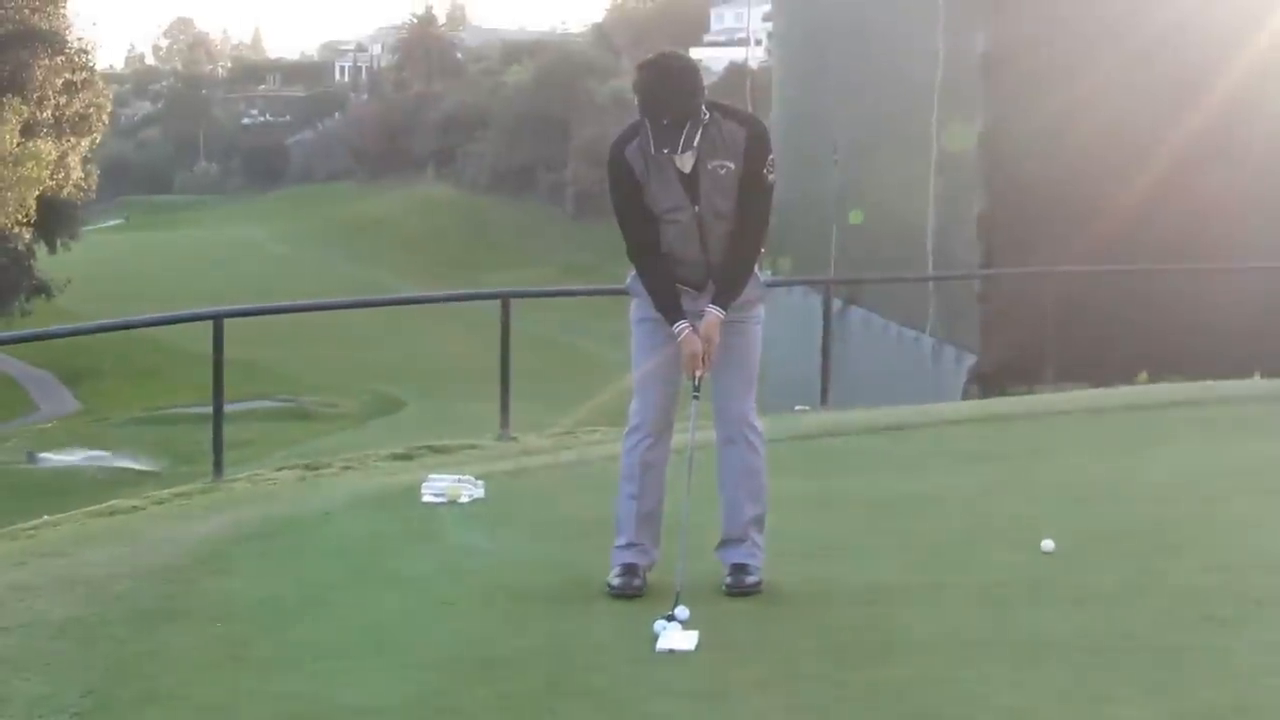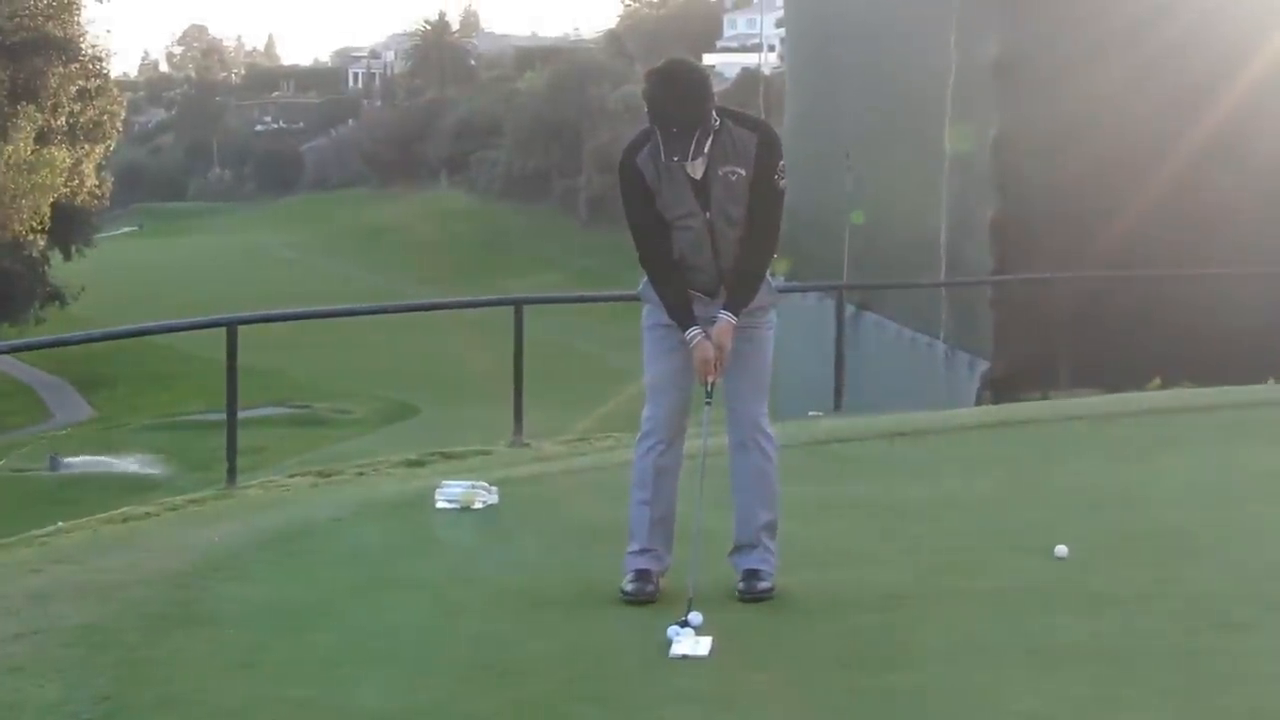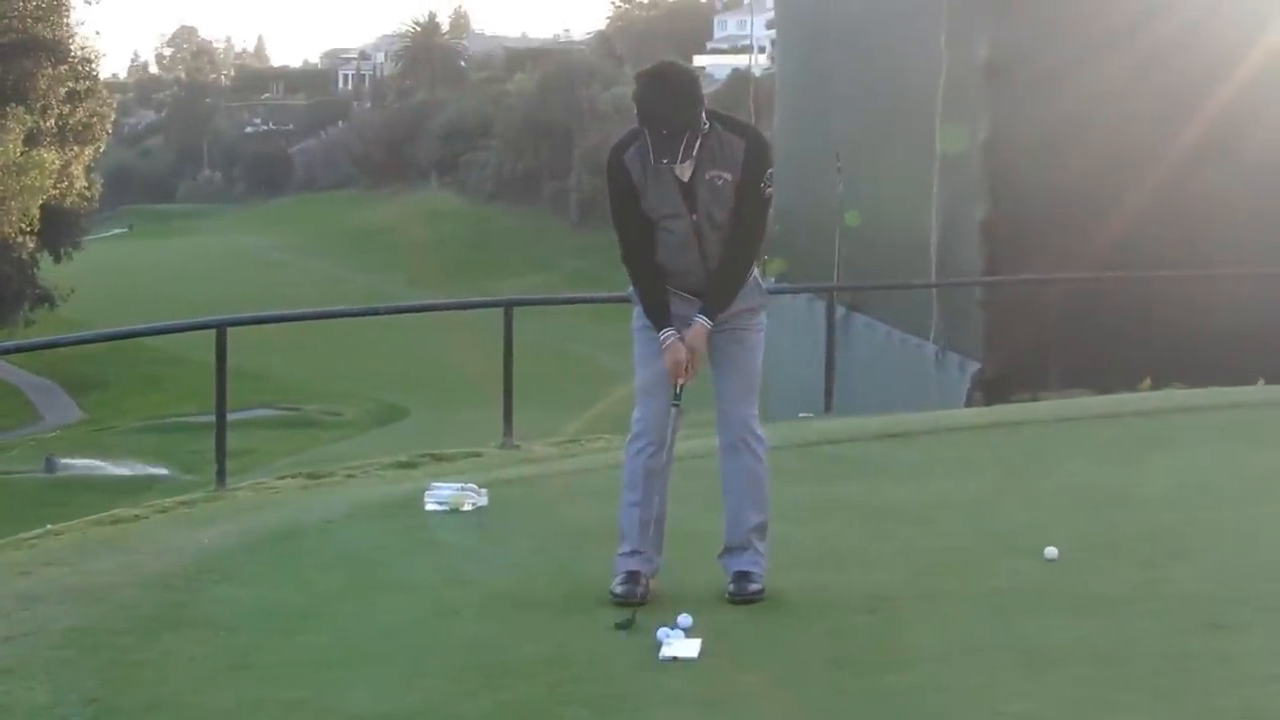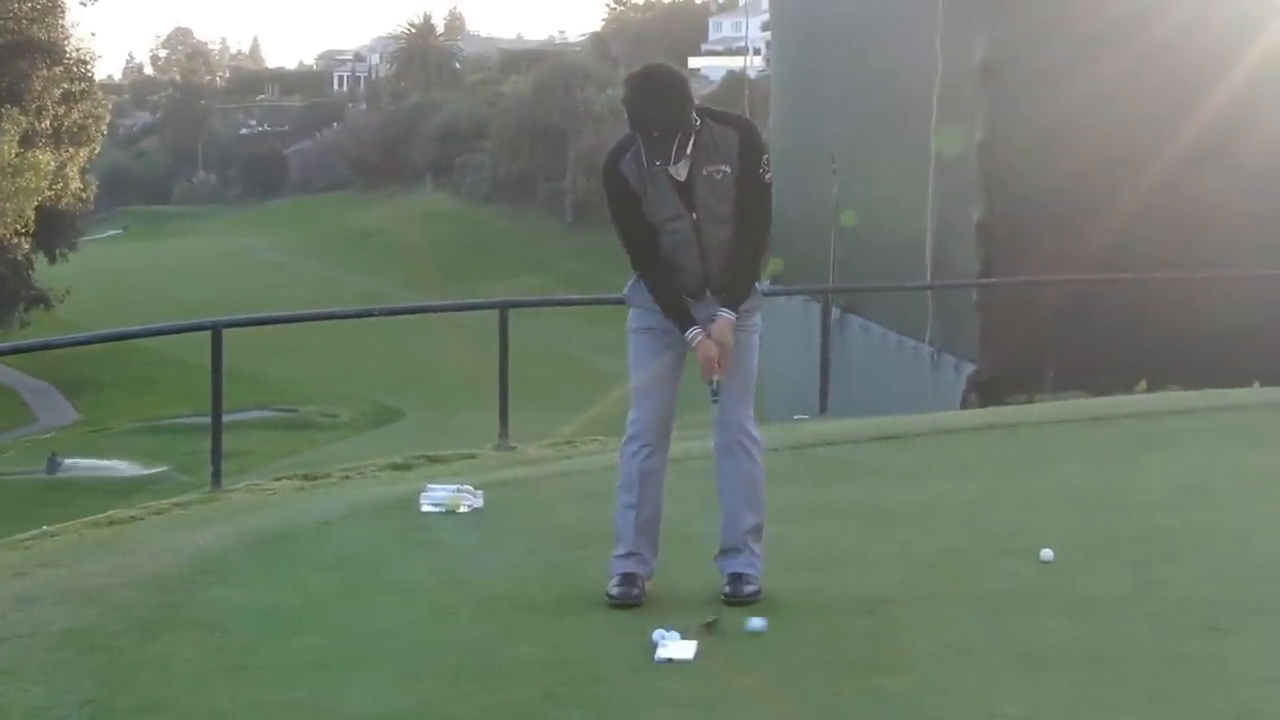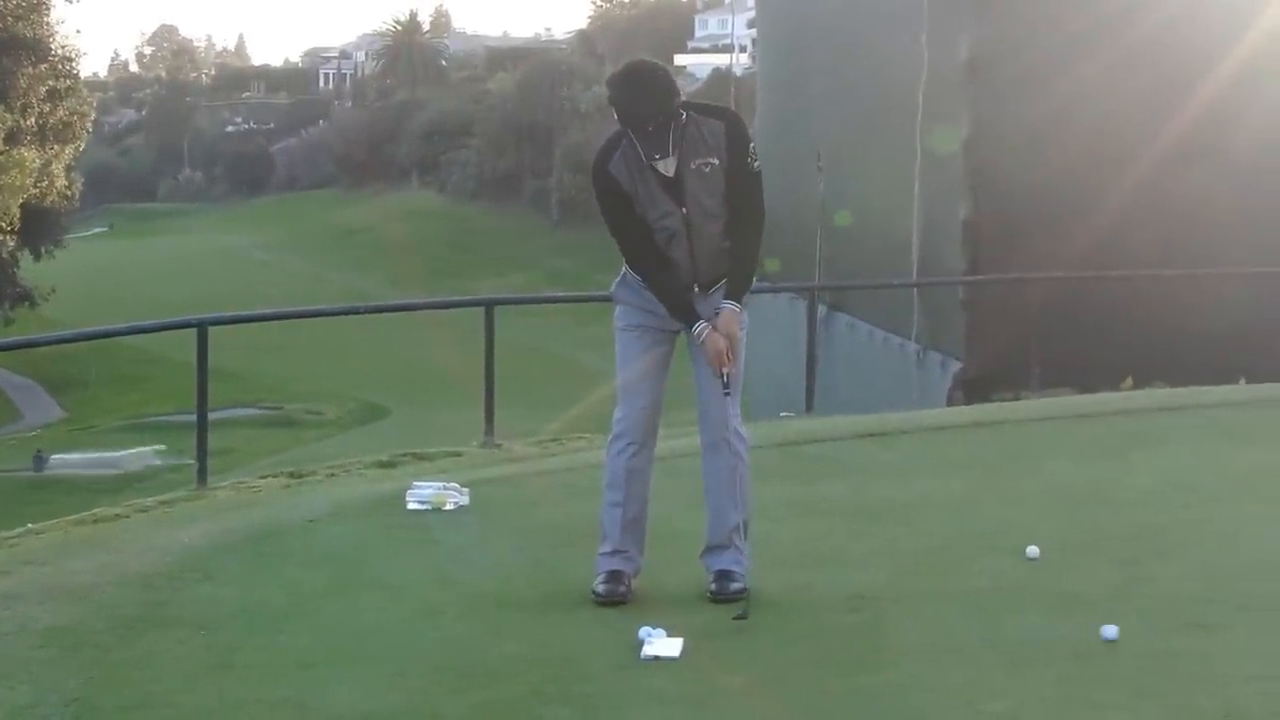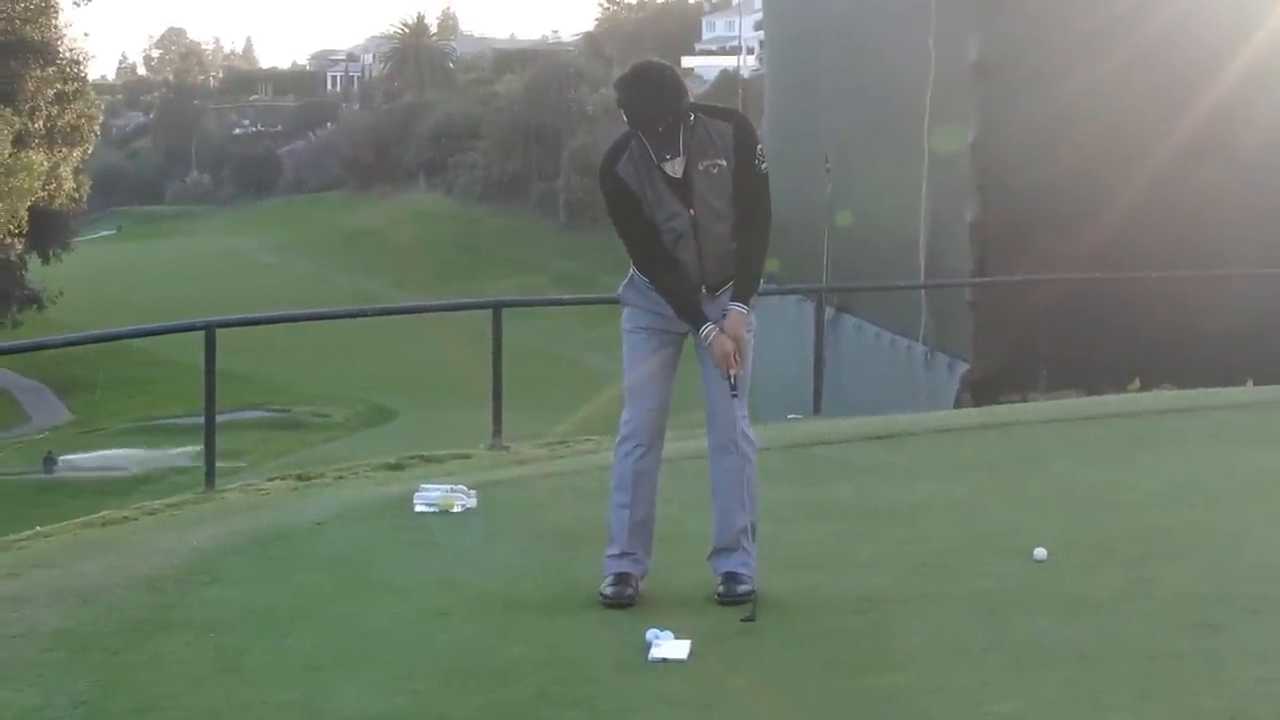
dt=0.7s
person 1, frame 1
left shoulder: (748, 135)
right shoulder: (627, 152)
left elbow: (752, 231)
right elbow: (641, 248)
left wrist: (717, 311)
right wrist: (680, 324)
left hip: (733, 292)
right hip: (660, 294)
left knee: (739, 420)
right knee: (647, 420)
left ankle: (743, 553)
right ankle: (631, 554)
person 1, frame 2
left shoulder: (758, 141)
right shoulder: (638, 159)
left elbow: (764, 238)
right elbow: (653, 254)
left wrist: (728, 317)
right wrist: (692, 331)
left hip: (746, 297)
right hip: (672, 299)
left knee: (751, 425)
right knee: (660, 425)
left ankle: (757, 559)
right ankle: (644, 560)
person 1, frame 3
left shoulder: (747, 146)
right shoulder: (626, 158)
left elbow: (747, 243)
right elbow: (636, 254)
left wrist: (705, 323)
right wrist: (666, 333)
left hip: (734, 299)
right hip: (660, 300)
left knee: (742, 426)
right knee: (650, 426)
left ankle: (746, 561)
right ankle: (635, 562)
person 1, frame 4
left shoulder: (740, 138)
right shoulder: (622, 166)
left elbow: (756, 232)
right elbow: (645, 258)
left wrist: (727, 315)
right wrist: (690, 332)
left hip: (732, 299)
right hip: (659, 303)
left knee: (737, 428)
right knee: (645, 428)
left ankle: (742, 562)
right ankle: (630, 564)
person 1, frame 5
left shoulder: (725, 130)
right shoulder: (610, 164)
left elbow: (749, 219)
right elbow: (642, 256)
left wrist: (731, 305)
right wrist: (696, 327)
left hip: (720, 293)
right hip: (647, 297)
left knee: (723, 425)
right knee: (632, 425)
left ankle: (728, 560)
right ankle: (616, 561)
person 1, frame 6
left shoulder: (732, 131)
right shoulder: (619, 166)
left elbow: (757, 220)
right elbow: (651, 259)
left wrist: (739, 307)
right wrist: (703, 330)
left hip: (728, 295)
right hip: (656, 300)
left knee: (732, 428)
right knee: (640, 426)
left ankle: (736, 562)
right ankle: (624, 563)
